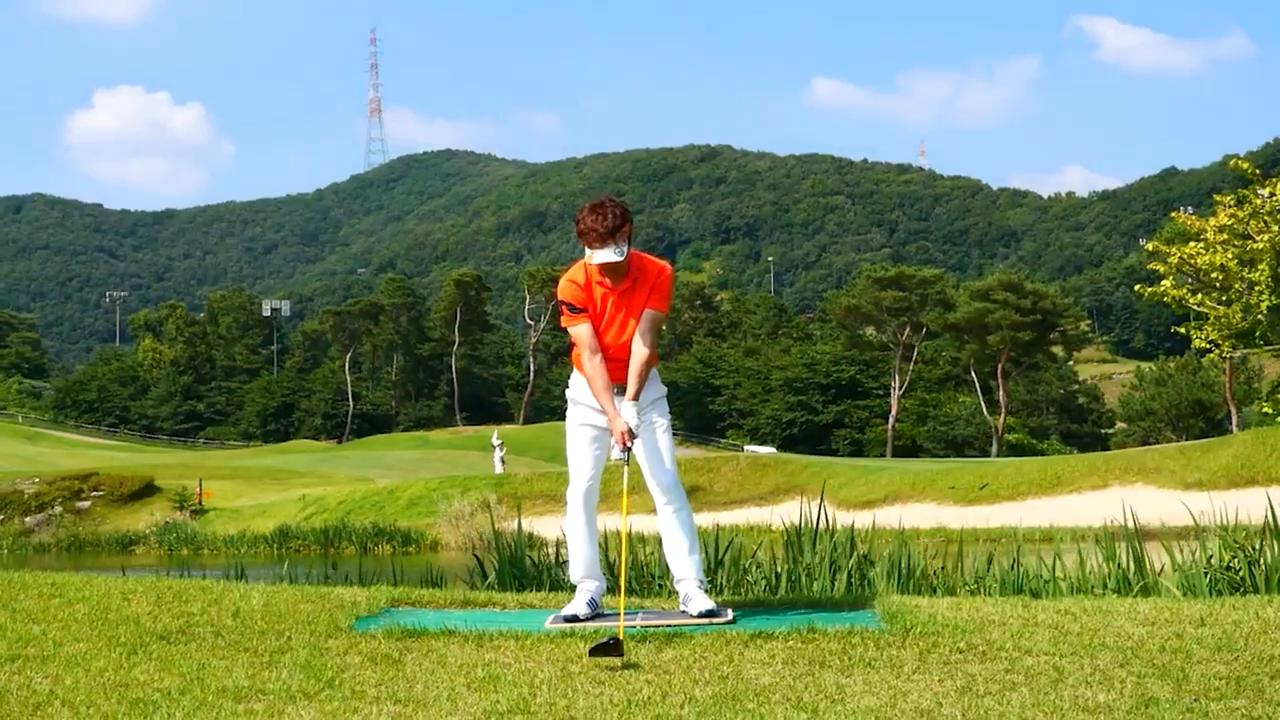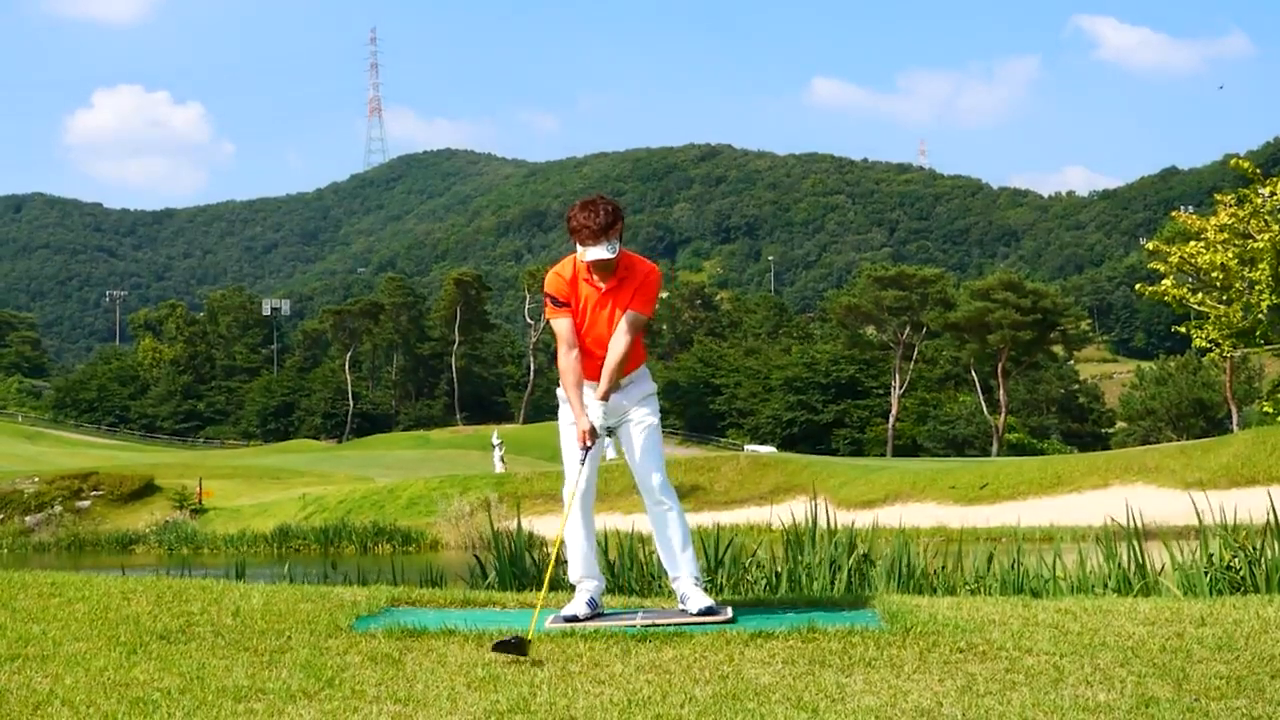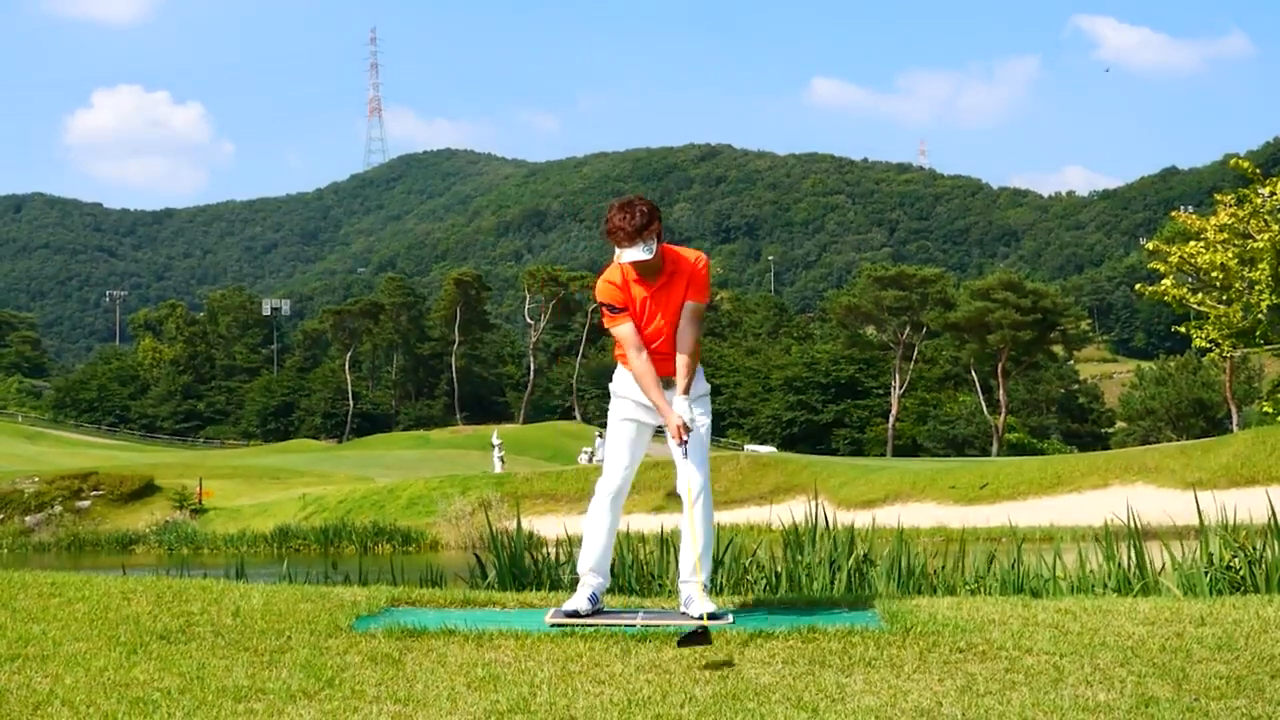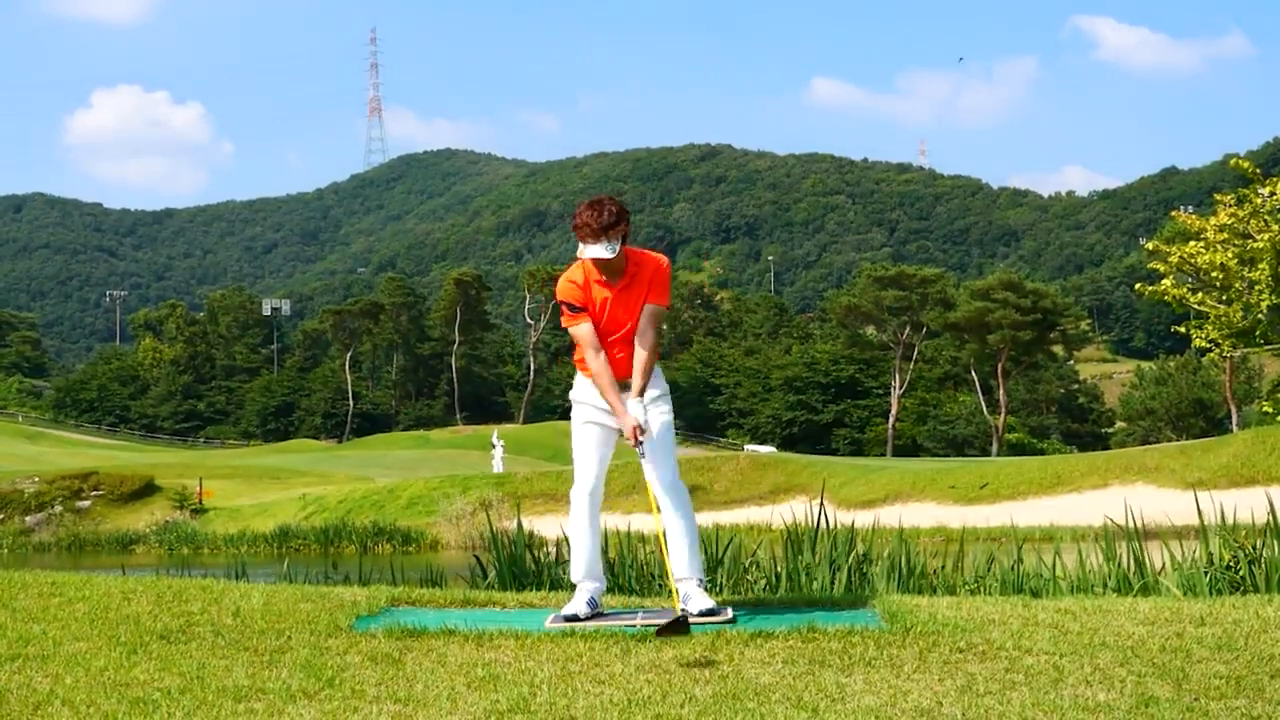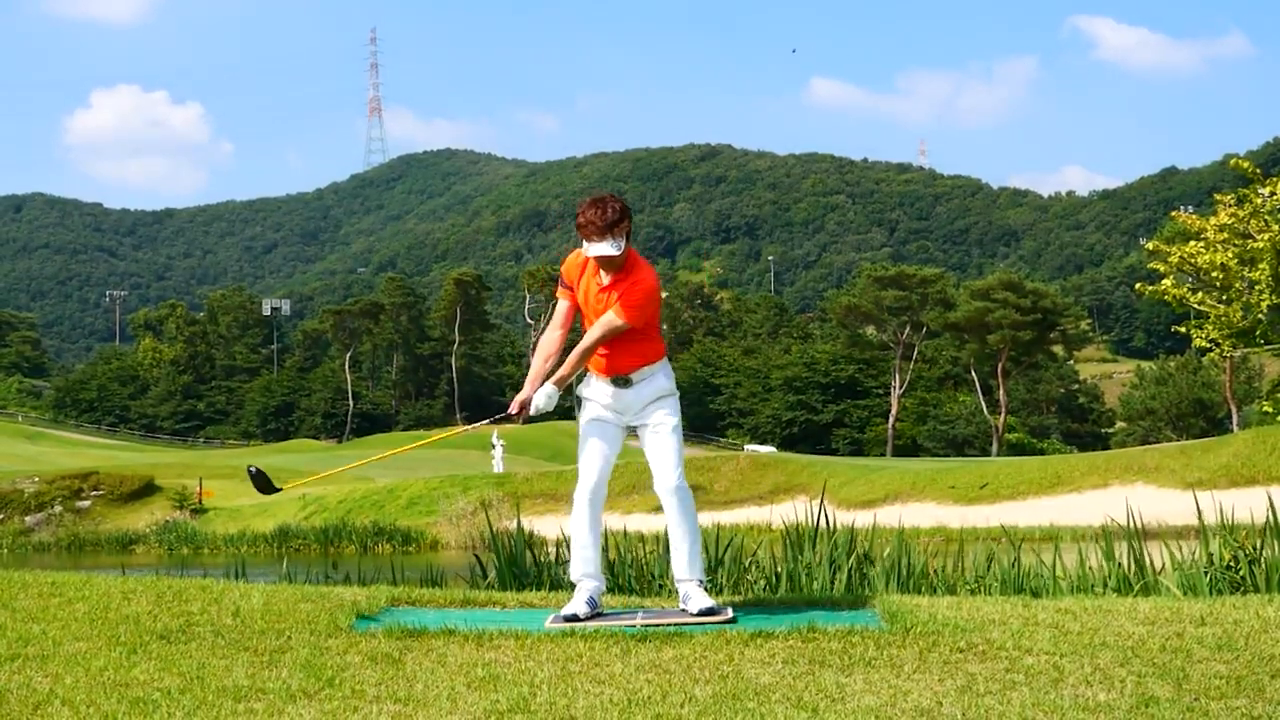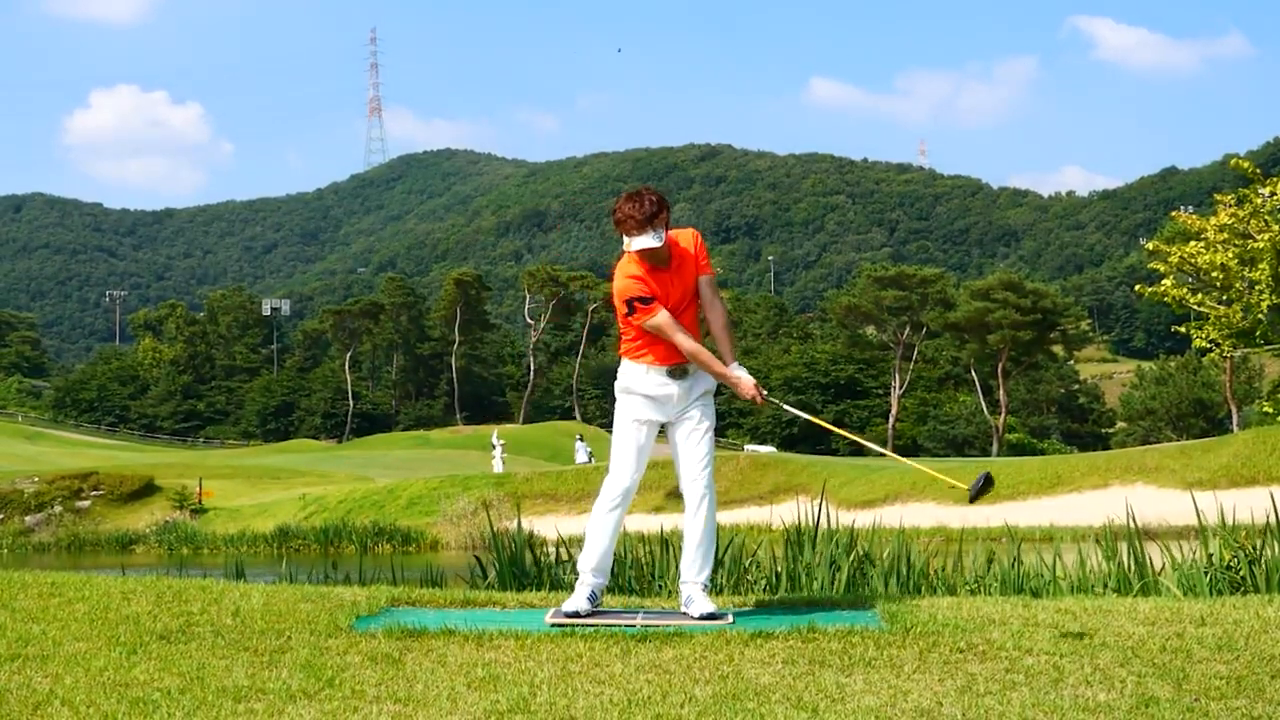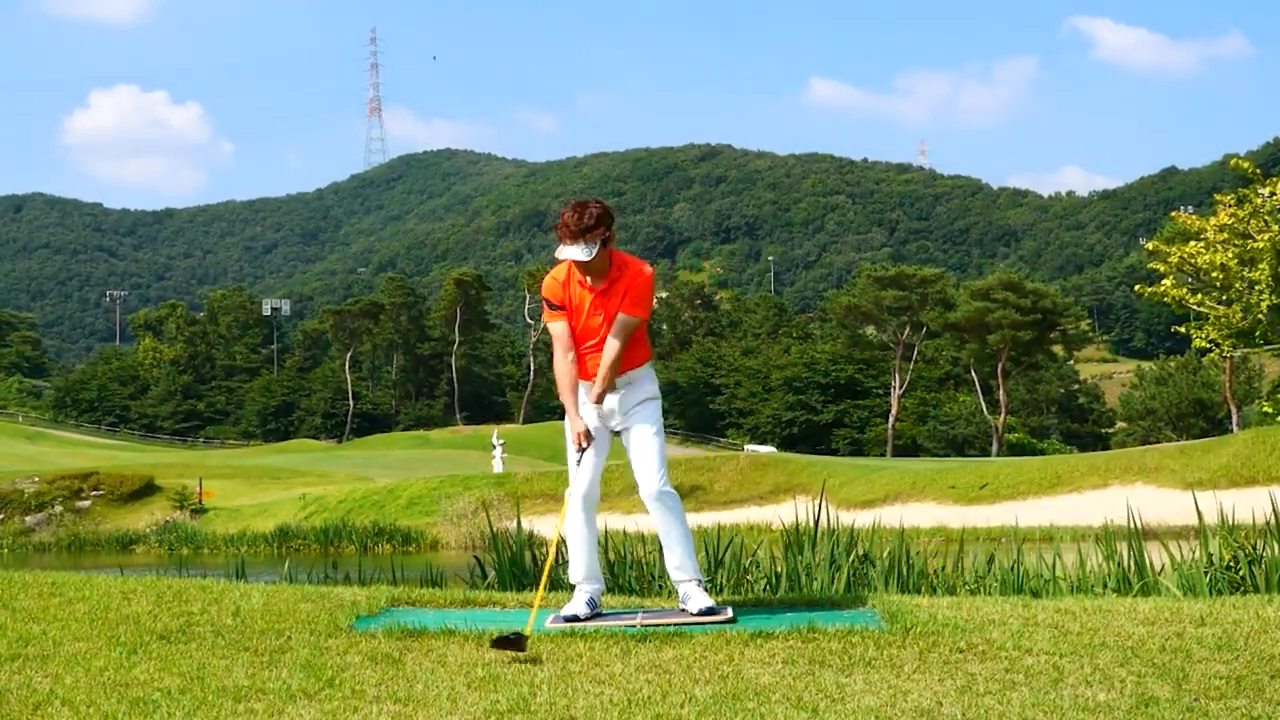
dt=0.7s
person 1, frame 1
left shoulder: (658, 273)
right shoulder: (572, 285)
left elbow: (644, 342)
right elbow: (590, 355)
left wrist: (630, 403)
right wrist: (612, 416)
left hip: (644, 390)
right hip: (589, 392)
left knee: (667, 486)
right knee: (581, 490)
left ankle: (691, 586)
right ankle: (587, 589)
person 1, frame 2
left shoulder: (646, 274)
right shoulder: (560, 278)
left elbow: (623, 339)
right elbow: (568, 350)
left wrist: (603, 400)
right wrist: (580, 413)
left hip: (632, 386)
right hip: (579, 389)
left knee: (656, 485)
right knee: (577, 491)
left ankle: (687, 584)
right ankle: (587, 588)
person 1, frame 3
left shoulder: (694, 264)
right shoulder: (611, 284)
left elbow: (688, 333)
right elbow: (636, 352)
left wrist: (685, 395)
right wrist: (666, 413)
left hip: (685, 384)
right hip: (633, 386)
left knee: (696, 484)
right knee: (612, 484)
left ankle: (694, 589)
right ankle: (591, 584)
person 1, frame 4
left shoulder: (655, 268)
right shoulder: (571, 284)
left elbow: (646, 336)
right elbow: (593, 354)
left wrist: (639, 398)
right wrist: (620, 413)
left hip: (645, 388)
right hip: (593, 393)
left knee: (668, 483)
right knee: (586, 489)
left ankle: (689, 585)
right ankle: (588, 589)
person 1, frame 5
left shoulder: (644, 281)
right shoulder: (574, 266)
left elbow: (594, 339)
right elbow: (557, 330)
left wrist: (554, 386)
right wrist: (529, 388)
left hip: (651, 386)
right hip: (600, 388)
left knee: (671, 484)
right knee: (588, 488)
left ankle: (690, 585)
right ankle: (588, 589)
person 1, frame 6
left shoulder: (691, 243)
right shoulder: (627, 280)
left elbow: (712, 305)
right elbow: (679, 339)
left wrist: (735, 367)
right wrist: (732, 379)
left hip: (694, 380)
right hip: (642, 383)
left knee: (700, 488)
right knee: (620, 484)
left ankle: (694, 589)
right ankle: (589, 583)
person 1, frame 7
left shoulder: (639, 275)
right shoulder: (555, 283)
left elbow: (615, 346)
right elbow: (564, 354)
left wrist: (596, 403)
right wrist: (574, 416)
left hip: (633, 387)
right hip: (582, 390)
left knee: (655, 488)
right knee: (581, 491)
left ankle: (688, 584)
right ankle: (586, 589)
